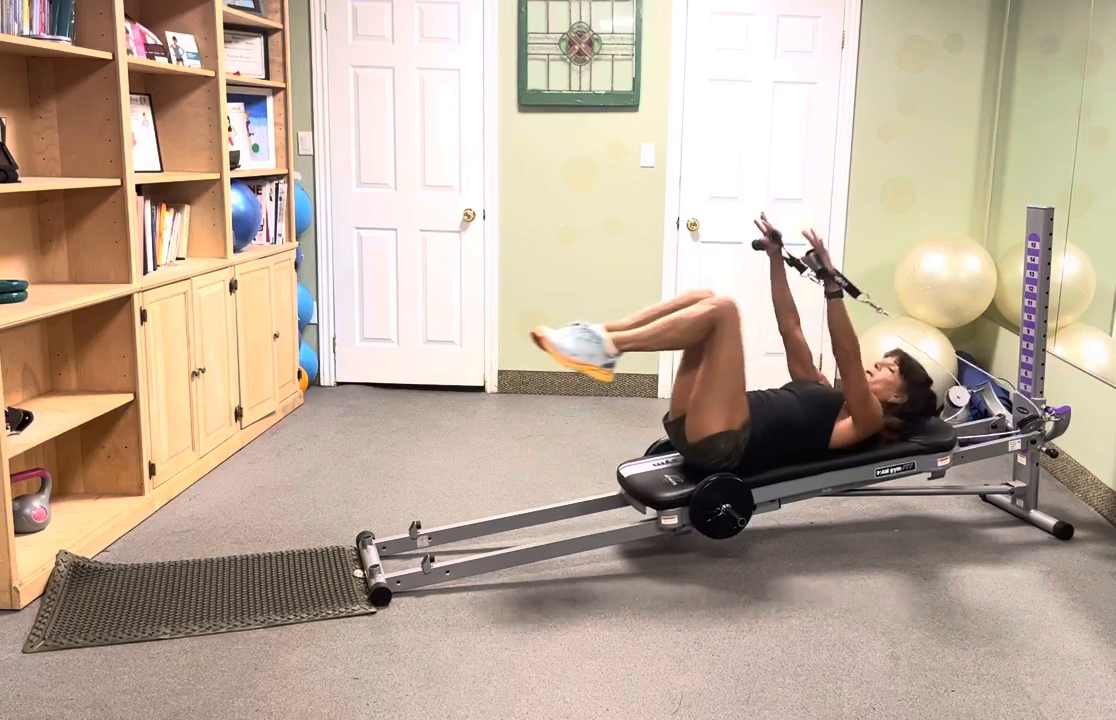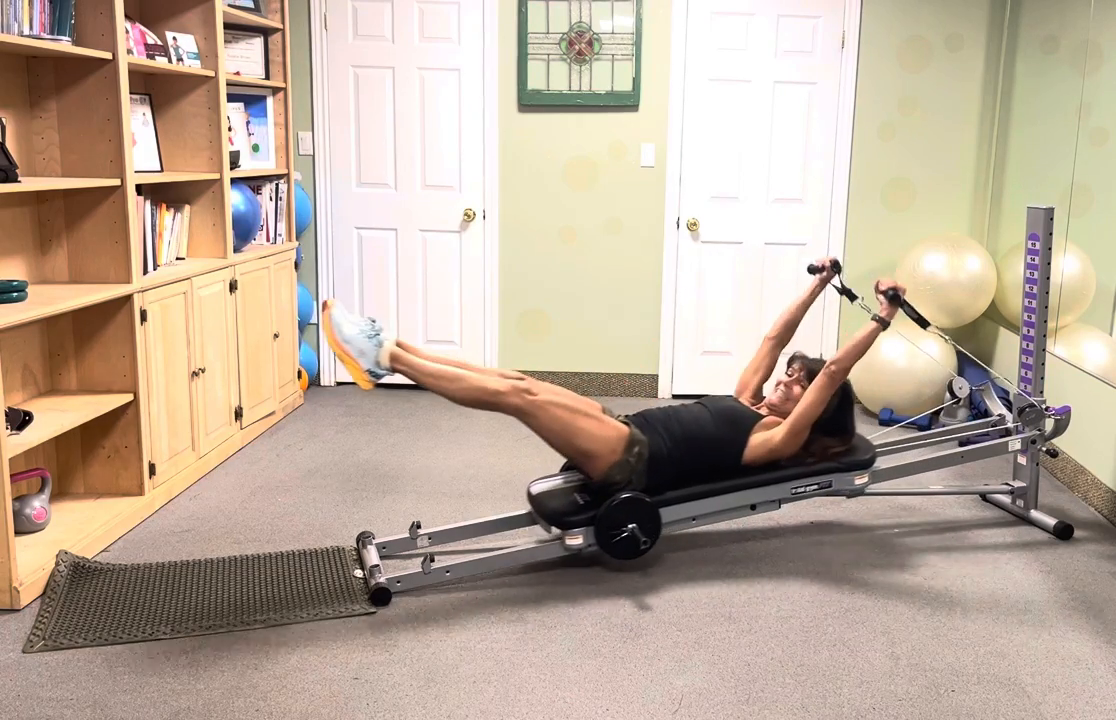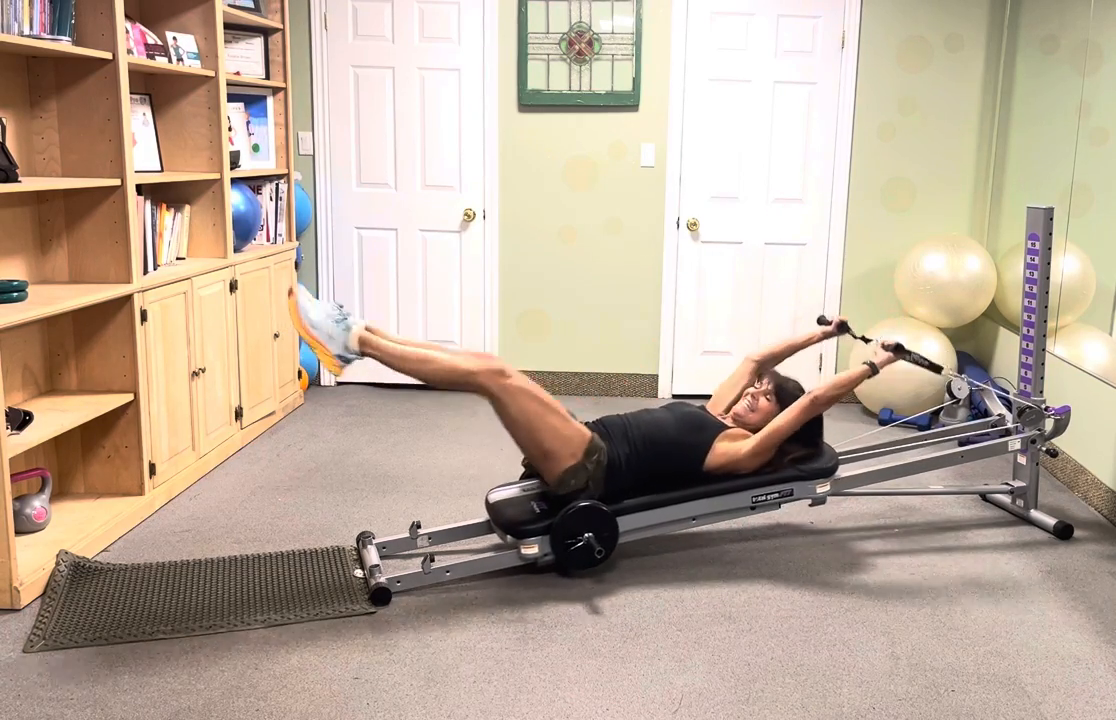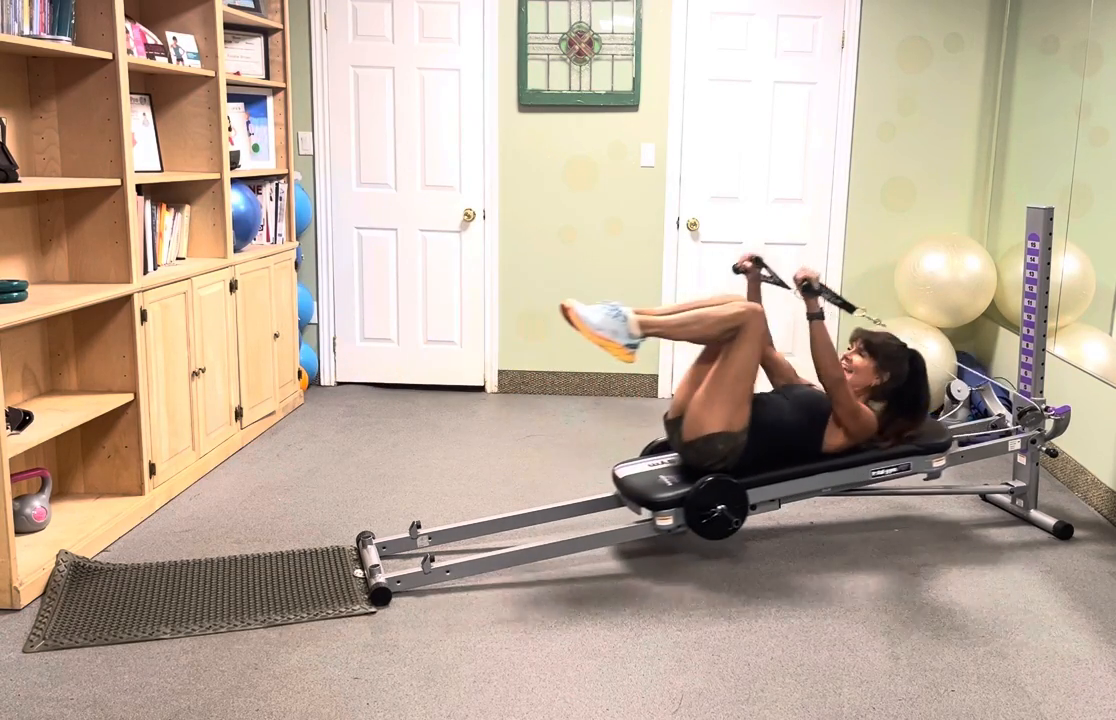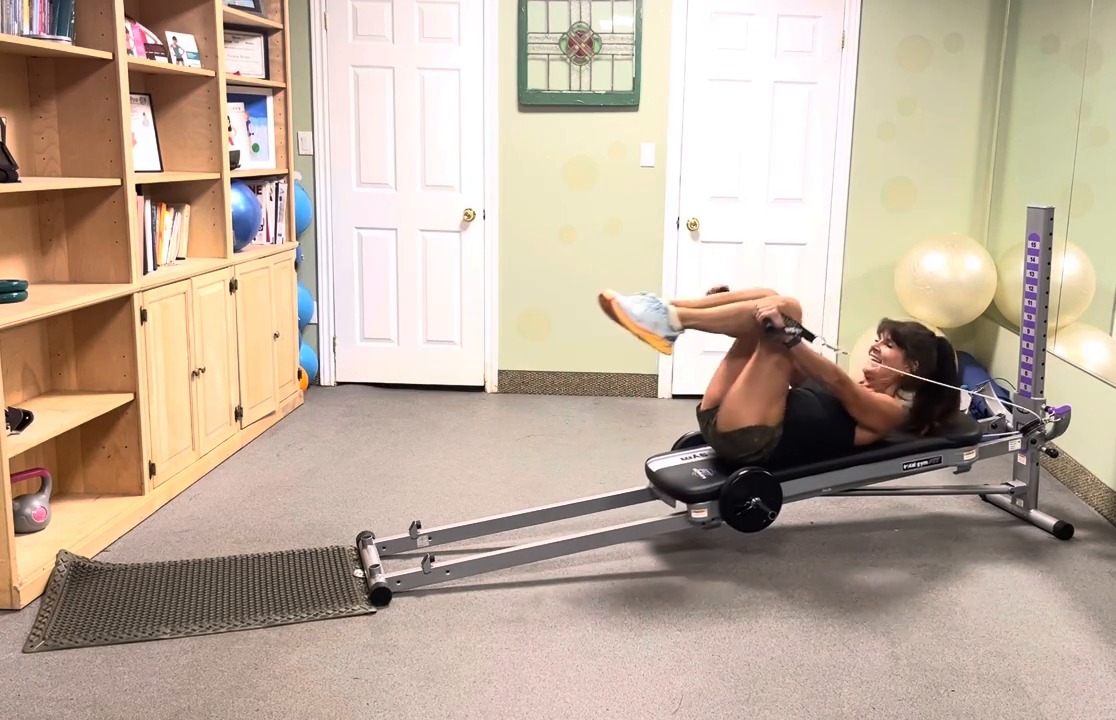
dt=0.7s
person 1, frame 1
left shoulder: (866, 421)
right shoulder: (823, 393)
left elbow: (847, 354)
right elbow: (791, 328)
left wrist: (830, 285)
right wrist: (777, 257)
left hip: (726, 443)
right hip: (690, 427)
left knee: (720, 310)
right knee: (703, 299)
left ankle: (604, 346)
right ankle: (599, 338)
person 1, frame 2
left shoulder: (782, 440)
right shoulder: (748, 409)
left elbow: (833, 374)
right elbow: (775, 340)
left wrist: (882, 319)
right wrist: (819, 284)
left hip: (635, 462)
right hip: (628, 435)
left knee: (517, 394)
right knee: (514, 380)
left ankle: (386, 358)
right ankle: (393, 351)
person 1, frame 3
left shoulder: (750, 451)
right shoulder: (716, 419)
left elbow: (810, 403)
right elbow: (754, 361)
left wrist: (871, 366)
right wrist: (822, 334)
left hip: (590, 472)
right hip: (588, 451)
left knee: (493, 372)
right knee: (492, 359)
left ankle: (358, 342)
right ankle: (363, 335)
person 1, frame 4
left shoulder: (860, 422)
right shoulder: (810, 395)
left elbow: (832, 377)
right elbow: (764, 346)
left wrist: (814, 311)
right wrist: (754, 281)
left hip: (719, 446)
right hip: (689, 429)
left knee: (749, 314)
right knee: (733, 307)
left ankle: (634, 326)
right ankle: (631, 322)
person 1, frame 5
left shoulder: (886, 414)
right shoulder: (850, 393)
left elbow: (833, 381)
left wrist: (787, 333)
left hip: (755, 440)
right hip: (718, 422)
left knee: (779, 307)
right knee: (763, 306)
left ankle: (669, 321)
right ankle: (666, 315)
